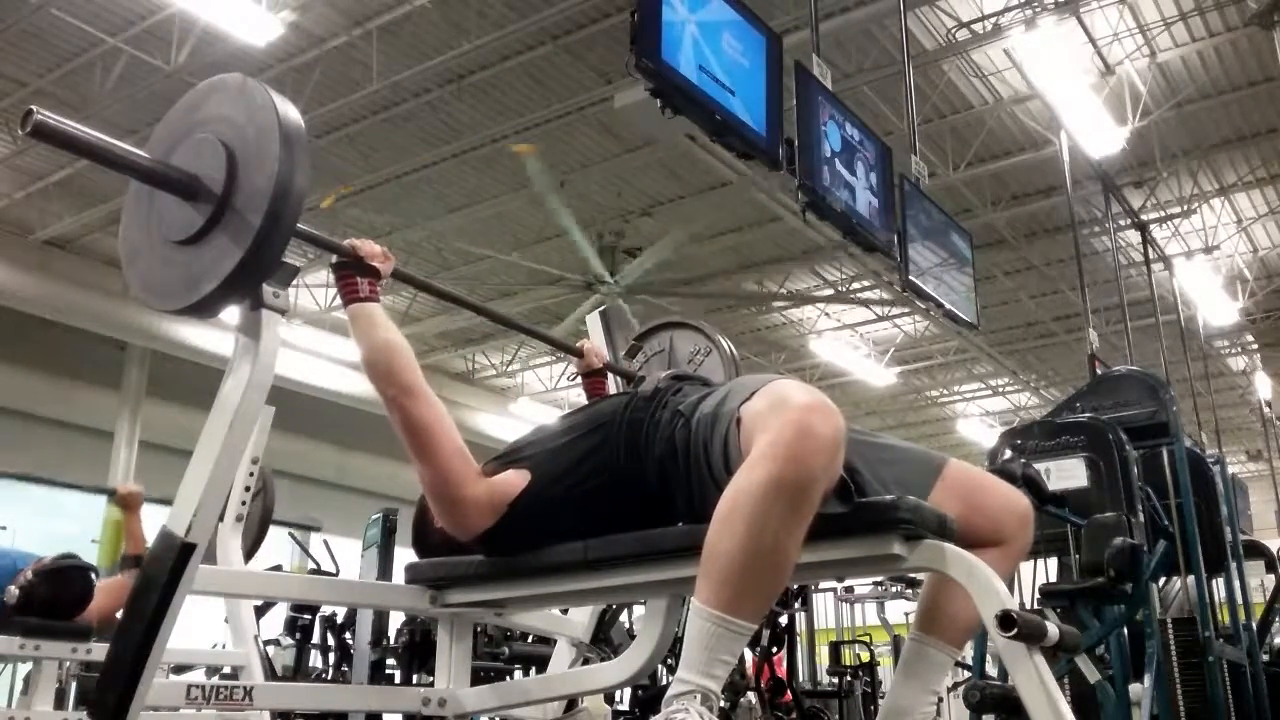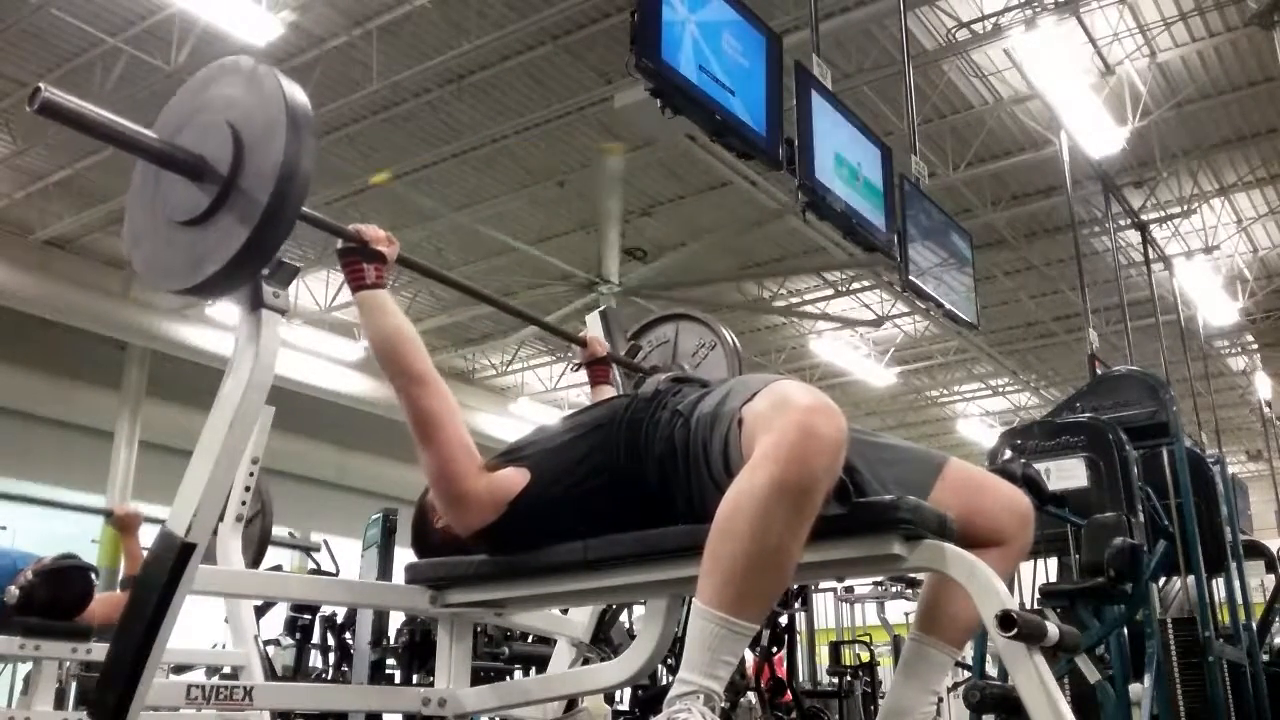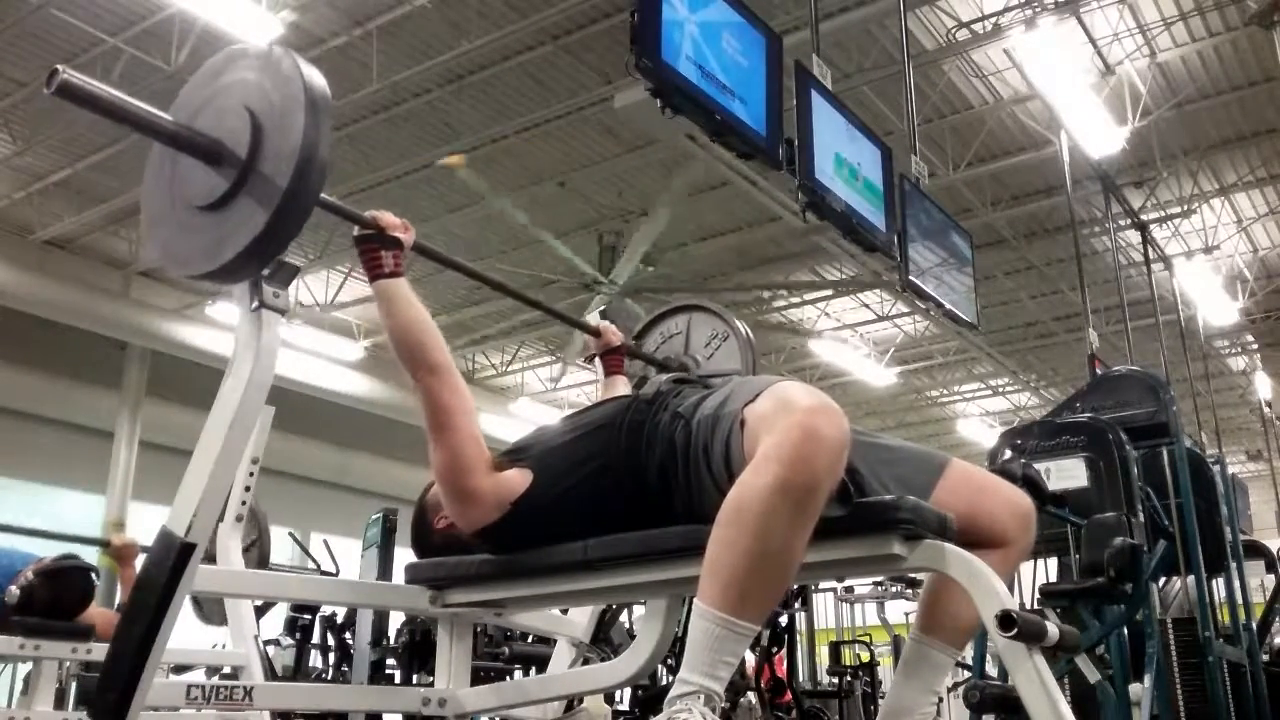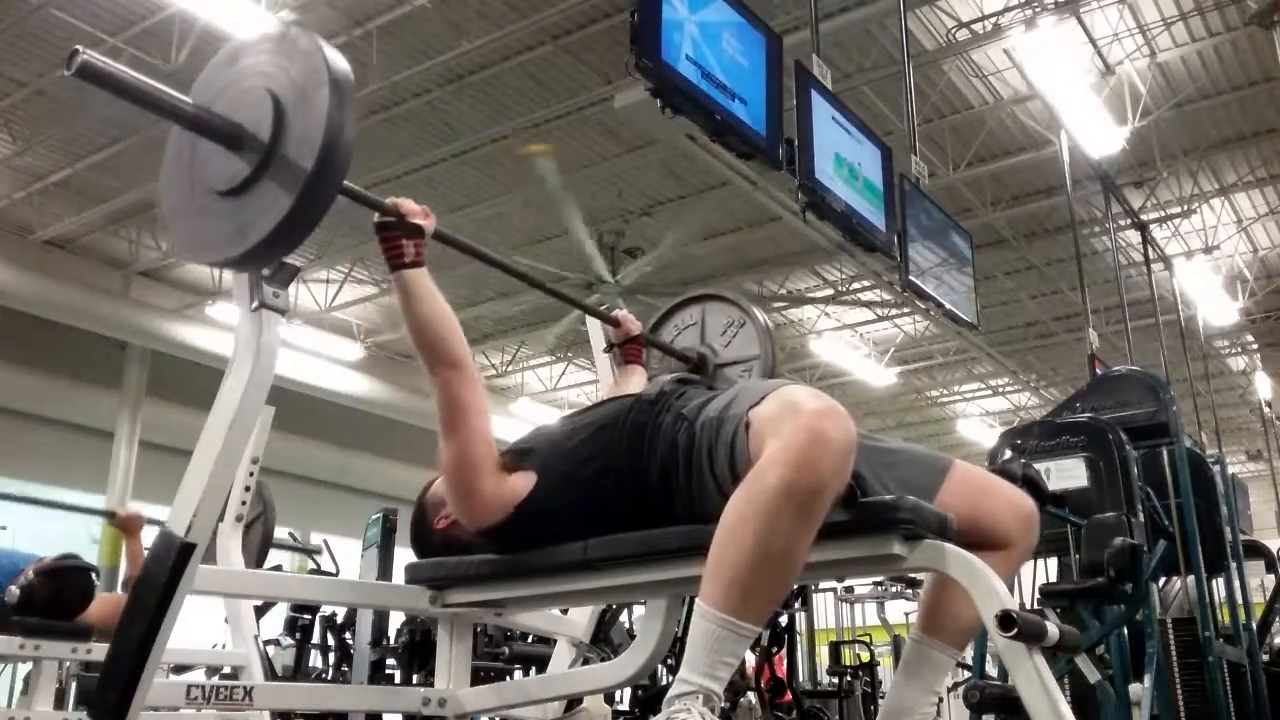
dt=0.3s
person 1, frame 1
left shoulder: (534, 478)
right shoulder: (479, 511)
right elbow: (407, 393)
left wrist: (597, 382)
right wrist: (361, 291)
left knee: (1006, 517)
person 1, frame 2
left shoulder: (544, 477)
right shoulder: (481, 507)
right elbow: (417, 381)
left wrist: (600, 373)
right wrist: (367, 277)
left knee: (1006, 518)
person 1, frame 3
left shoulder: (541, 476)
right shoulder: (482, 502)
left elbow: (613, 425)
right elbow: (436, 379)
left wrist: (612, 363)
right wrist: (384, 268)
left knee: (1009, 518)
person 1, frame 4
left shoulder: (552, 473)
right shoulder: (489, 506)
left elbow: (625, 421)
right elbow: (452, 371)
left wrist: (630, 353)
right wrist: (406, 258)
left knee: (1010, 518)
